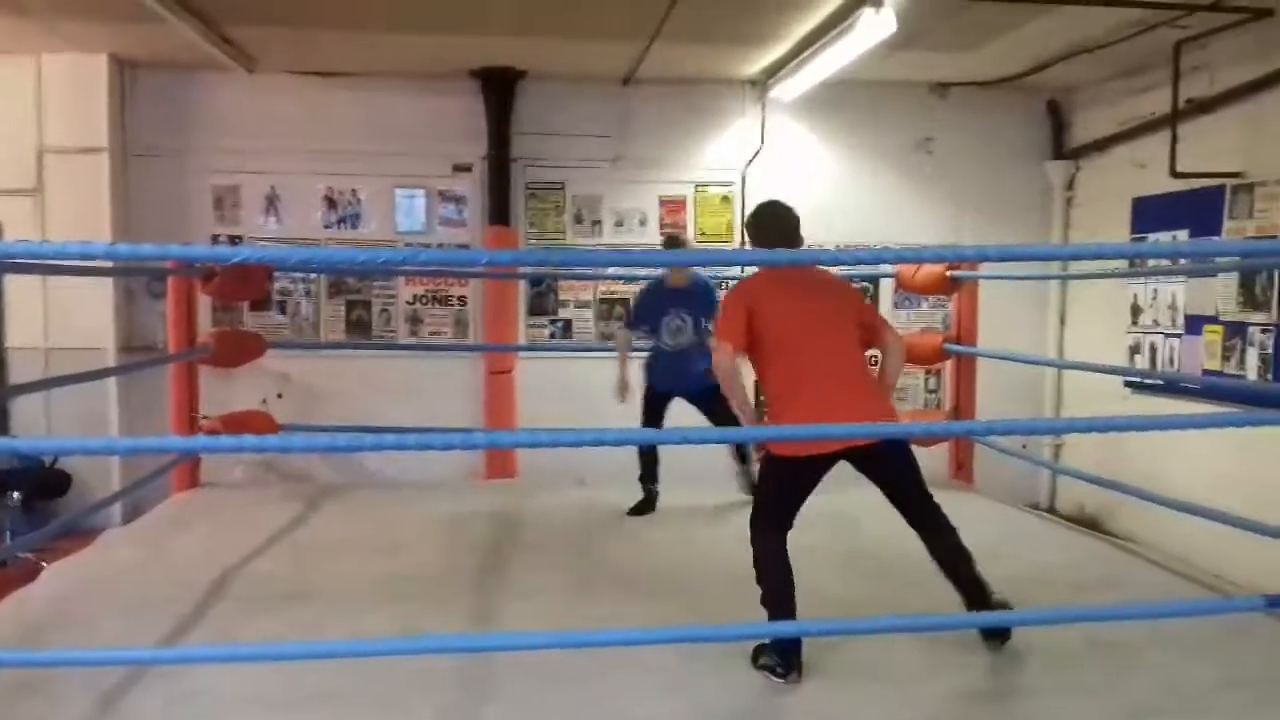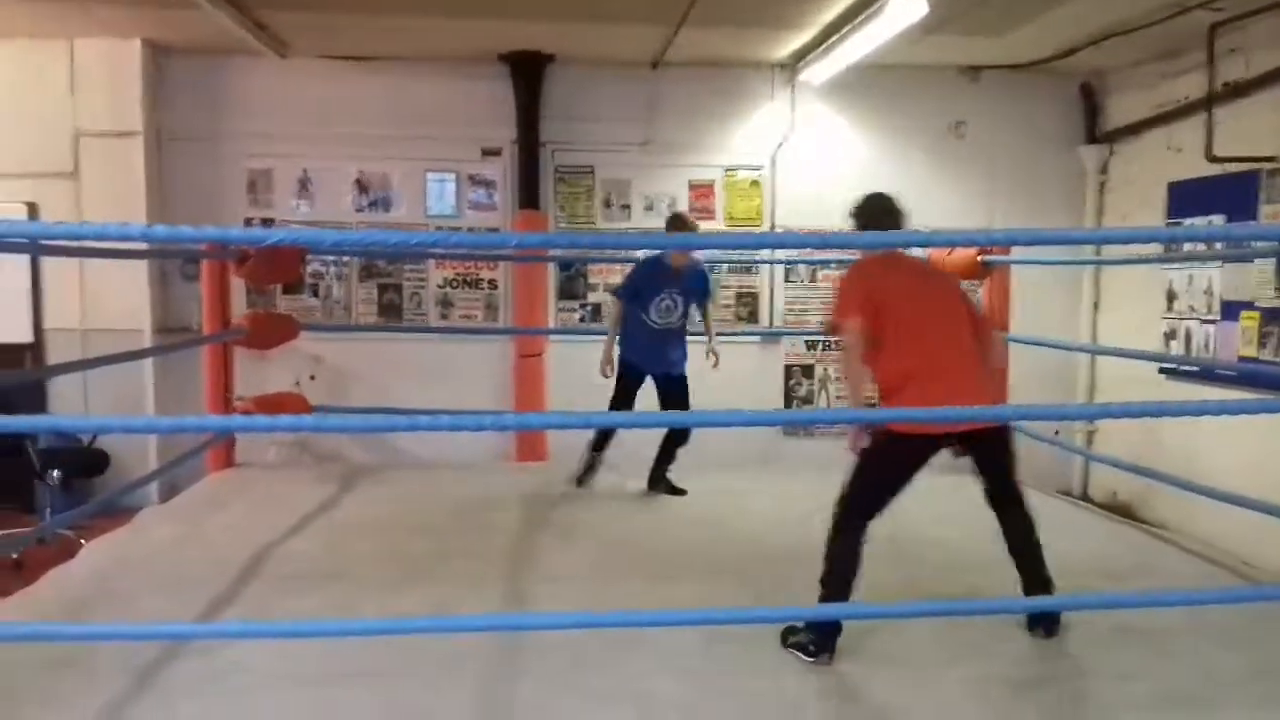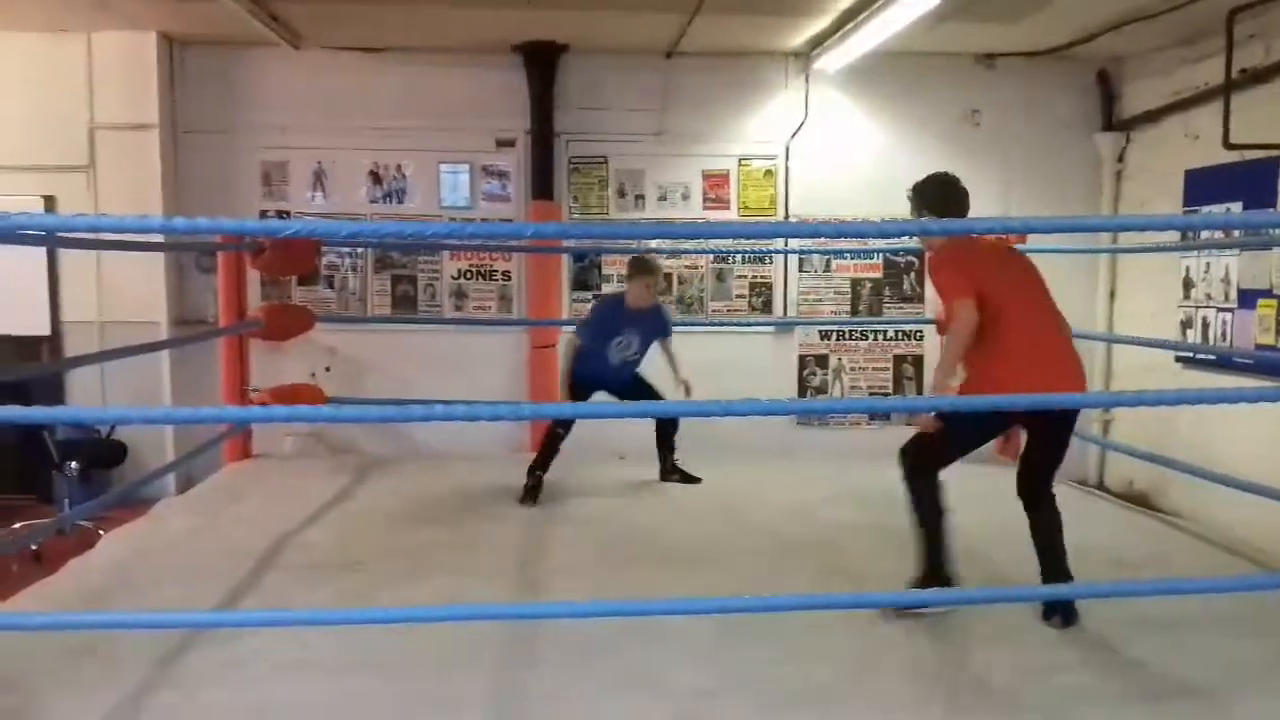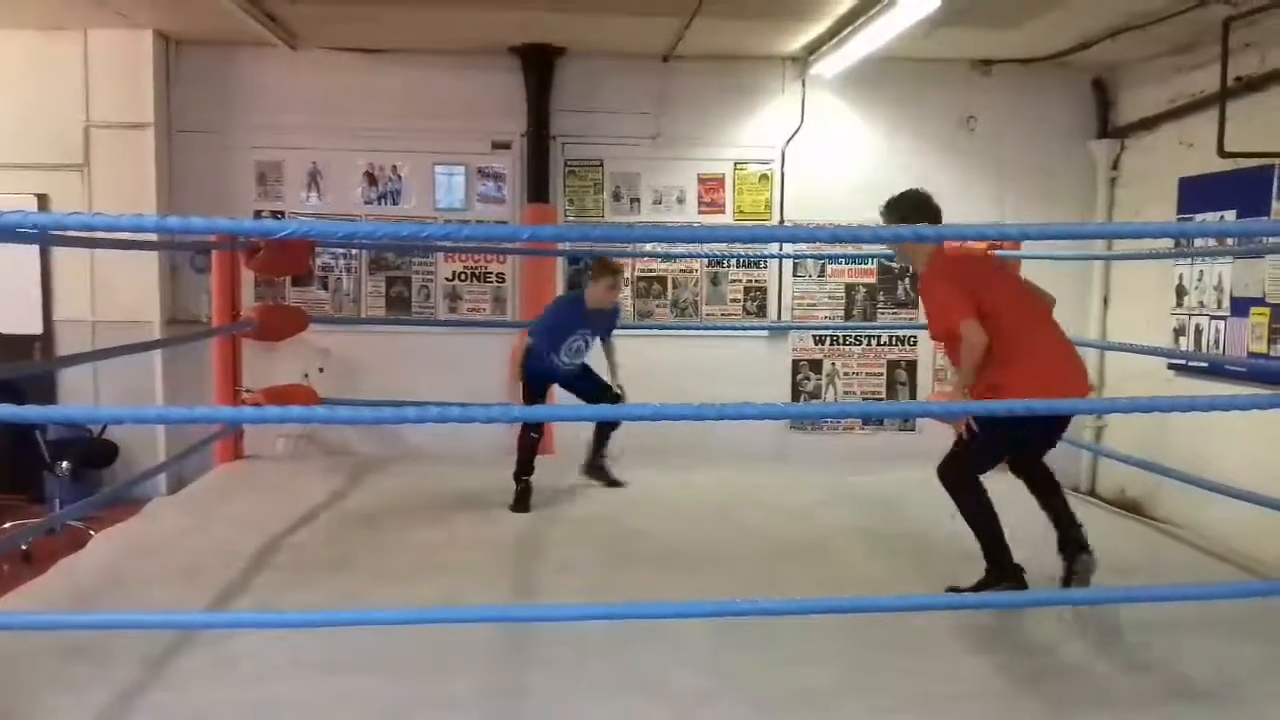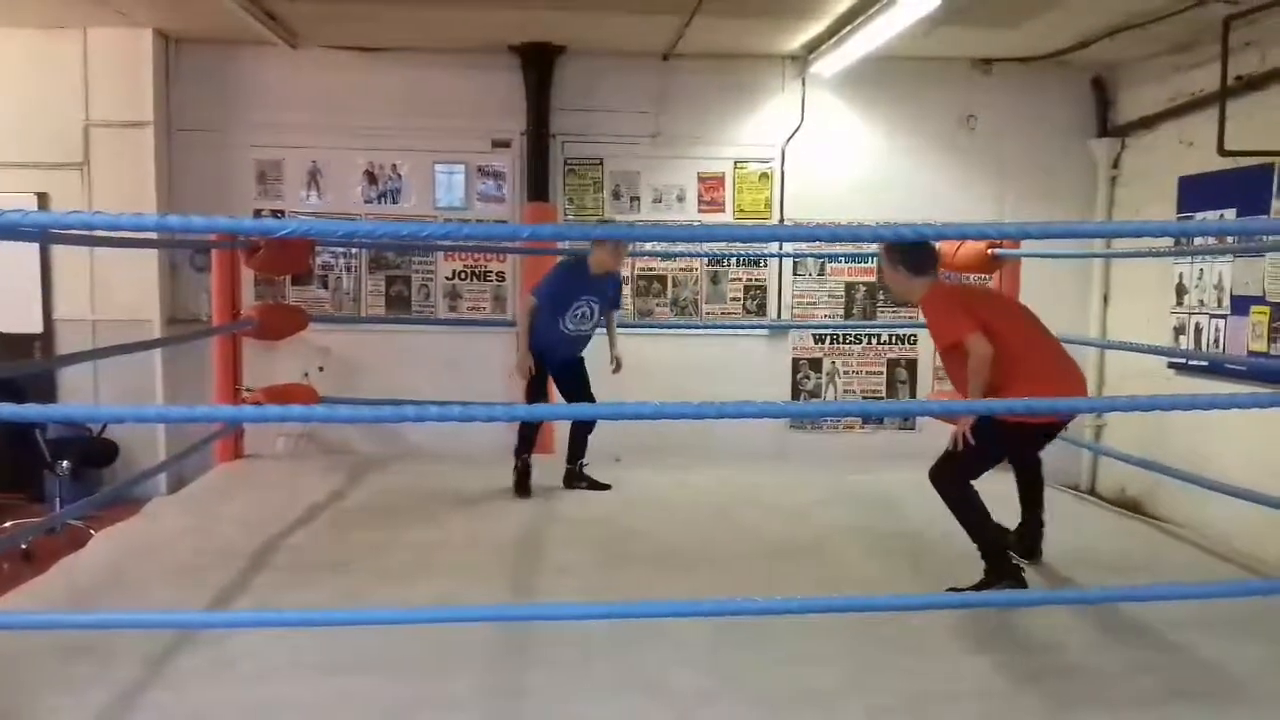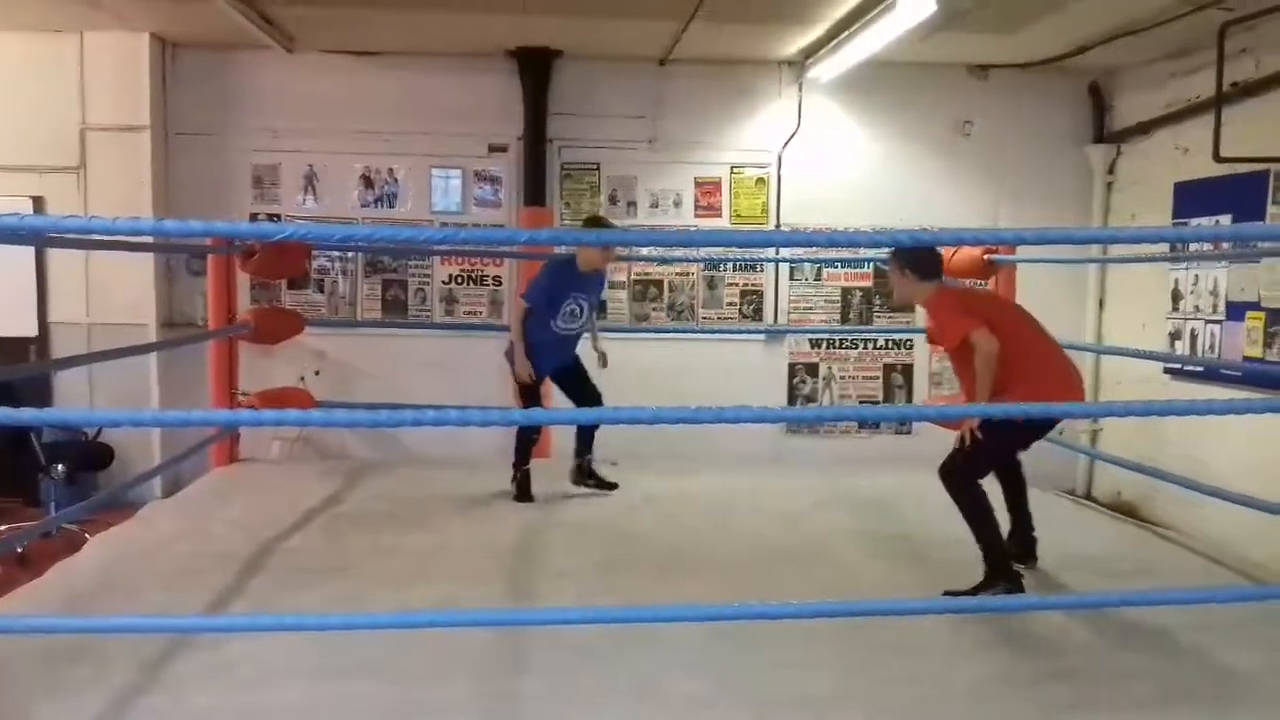
dt=0.3s
person 1, frame 1
left shoulder: (746, 292)
right shoulder: (838, 287)
left elbow: (723, 361)
right elbow: (894, 347)
left wrist: (755, 426)
left hip: (798, 434)
right hip: (871, 424)
left knee: (767, 532)
right knee: (926, 516)
left ankle: (783, 652)
right ankle: (985, 613)
person 1, frame 2
left shoulder: (861, 275)
right shoulder: (941, 276)
left elbow: (851, 341)
right elbow: (991, 343)
left hip: (919, 418)
right hip: (983, 408)
left knee: (852, 514)
right knee: (1007, 500)
left ankle: (821, 631)
right ankle: (1044, 609)
person 1, frame 3
left shoulder: (947, 259)
right shoulder: (1009, 254)
left elbow: (965, 323)
right elbow: (1052, 322)
left wrist: (937, 390)
left hip: (1002, 390)
right hip: (1065, 388)
left knee: (918, 459)
right knee: (1035, 490)
left ankle: (936, 578)
right ankle: (1059, 597)
person 1, frame 4
left shoulder: (935, 277)
right shoulder: (978, 262)
left elbow: (975, 338)
right elbow: (1045, 302)
left wrist: (961, 392)
left hip: (1020, 394)
right hip: (1068, 380)
left knee: (957, 471)
right knee: (1024, 459)
left ankle: (1004, 573)
right ankle: (1075, 547)
person 1, frame 5
left shoulder: (937, 303)
right shoulder: (966, 292)
left elbow: (981, 351)
right elbow: (1026, 333)
left wrist: (971, 410)
left hip: (1029, 401)
right hip: (1067, 391)
left knee: (948, 475)
right knee: (1019, 446)
left ankle: (1004, 574)
right ankle: (1029, 537)
person 1, frame 6
left shoulder: (942, 304)
right shoulder: (965, 296)
left elbow: (987, 346)
left wrist: (979, 407)
left hip: (1033, 397)
right hip: (1061, 387)
left knee: (958, 472)
right knee: (997, 450)
left ankle: (1002, 576)
right ankle: (1021, 543)
person 2, frame 1
left shoulder: (702, 287)
right shoulder: (650, 294)
left elbow: (715, 322)
right elbow: (628, 333)
right wrist: (623, 375)
left hip: (699, 375)
right hip: (659, 379)
left knee: (729, 425)
left ankle: (746, 475)
right ankle: (649, 492)
person 2, frame 2
left shoulder: (698, 273)
right shoulder: (646, 269)
left elbow: (703, 308)
right elbow: (619, 305)
left wrist: (711, 340)
right wrist: (608, 349)
left hip: (671, 359)
right hip: (635, 354)
right knee: (620, 409)
left ankle: (658, 476)
right ankle: (593, 459)
person 2, frame 3
left shoulder: (655, 312)
right shoulder: (605, 308)
left elbow: (664, 340)
right elbow: (574, 343)
left wrist: (677, 373)
right wrist: (564, 387)
left hip: (623, 375)
right hip: (586, 373)
left knee: (667, 413)
right knee: (564, 421)
left ankle: (668, 466)
right ankle: (536, 476)
person 2, frame 4
left shoulder: (611, 311)
right shoulder: (563, 308)
right elbow: (525, 343)
left wrist: (614, 374)
right wrist: (515, 384)
left hip: (573, 370)
right hip: (538, 369)
left knee: (613, 403)
right knee: (534, 425)
left ankle: (595, 462)
right ankle: (523, 484)
person 2, frame 5
left shoulder: (612, 279)
right shoulder: (566, 271)
left elbow: (609, 312)
right elbow: (528, 306)
left wrist: (613, 347)
right wrist: (523, 352)
left hip: (569, 354)
right hip: (539, 350)
right knee: (537, 405)
left ankle: (574, 472)
right ankle: (522, 466)
person 2, frame 6
left shoulder: (598, 277)
right shoulder: (555, 271)
right elbow: (518, 309)
left wrist: (596, 343)
right wrist: (519, 357)
left hip: (564, 355)
right hip: (531, 356)
left knee: (591, 401)
left ankle: (584, 468)
right ankle: (520, 476)
